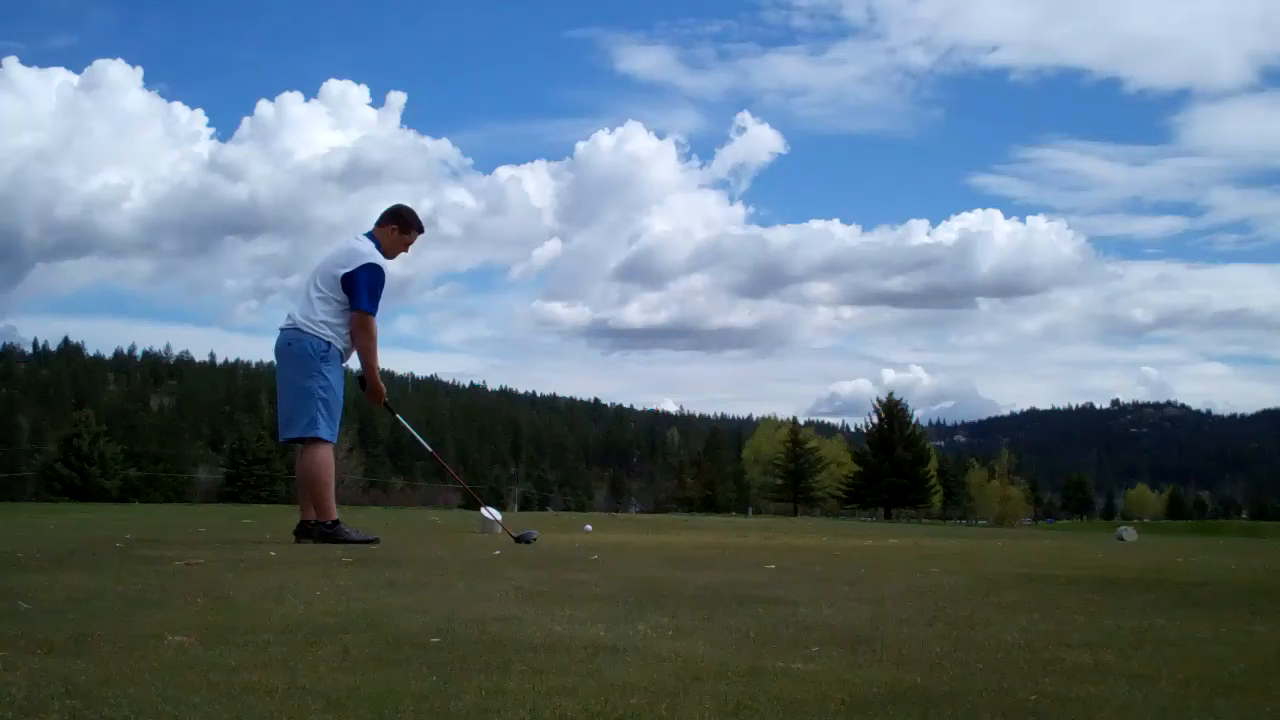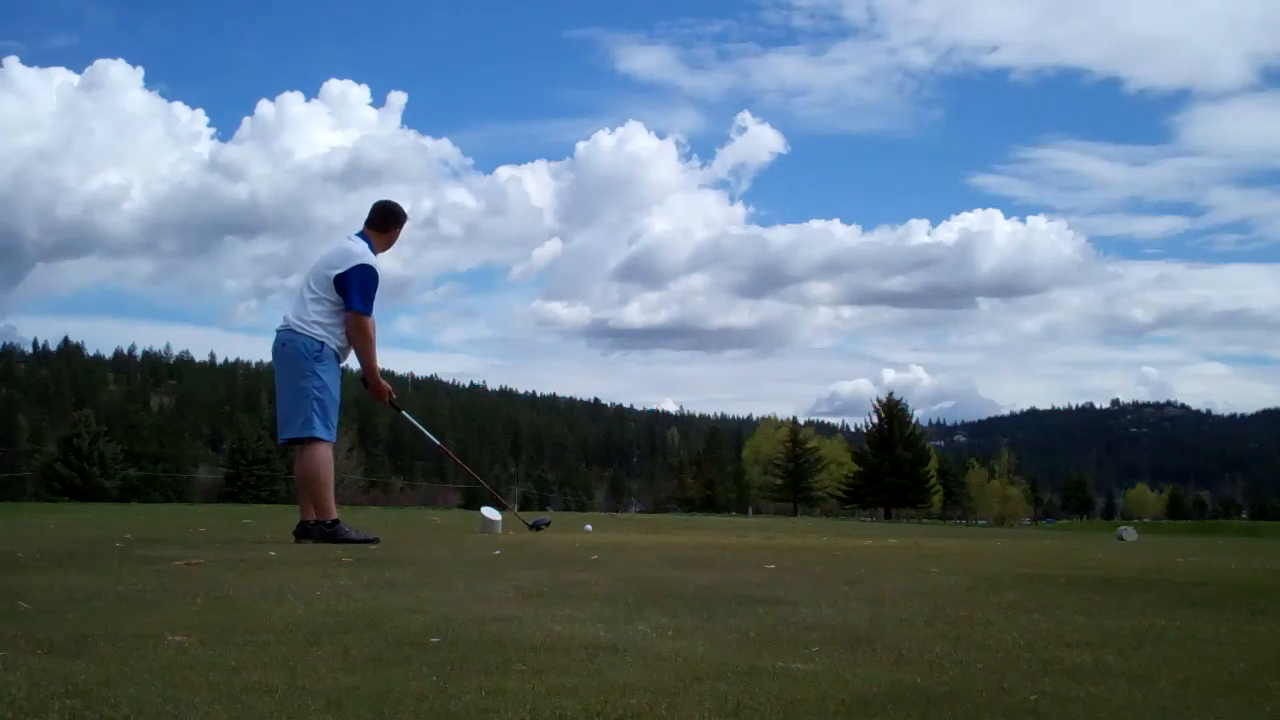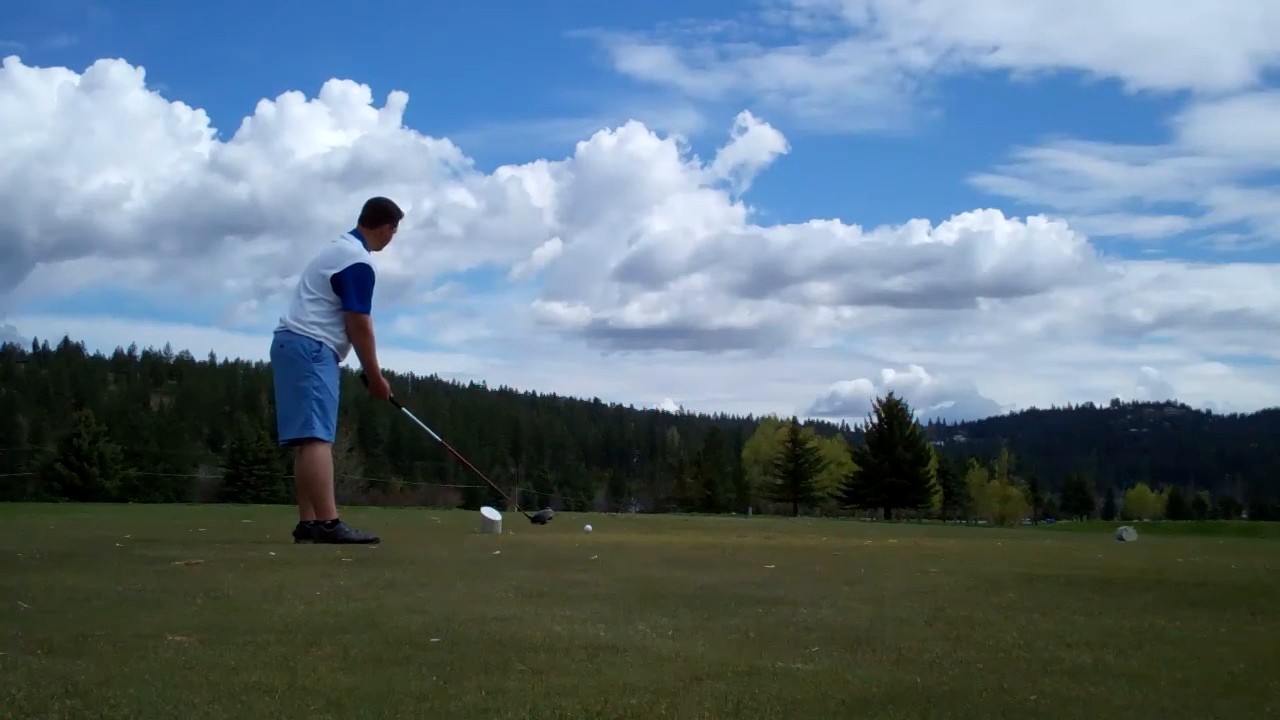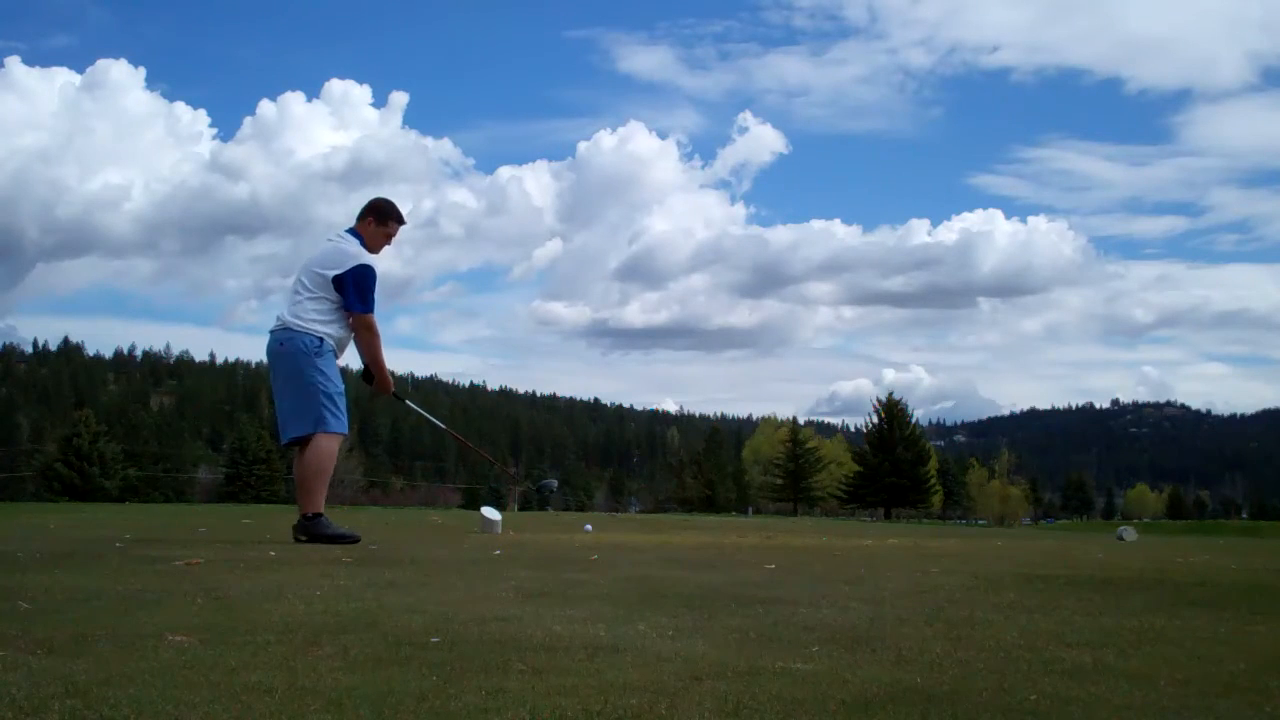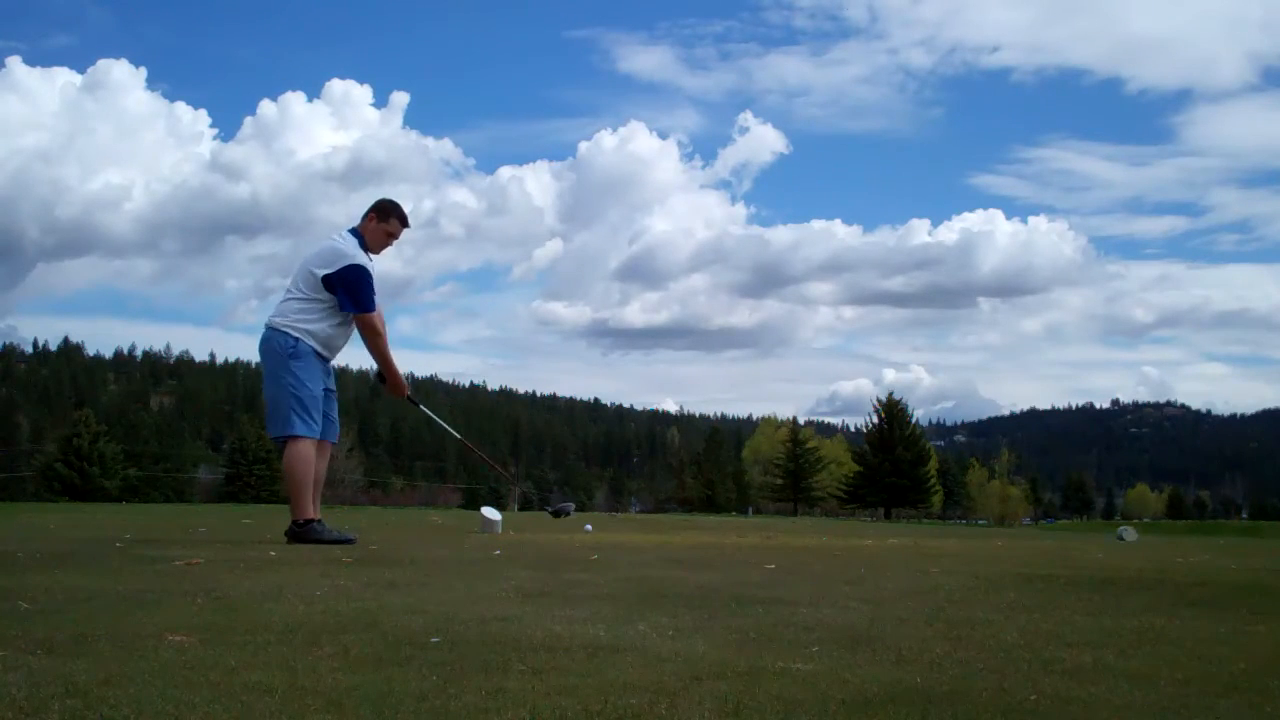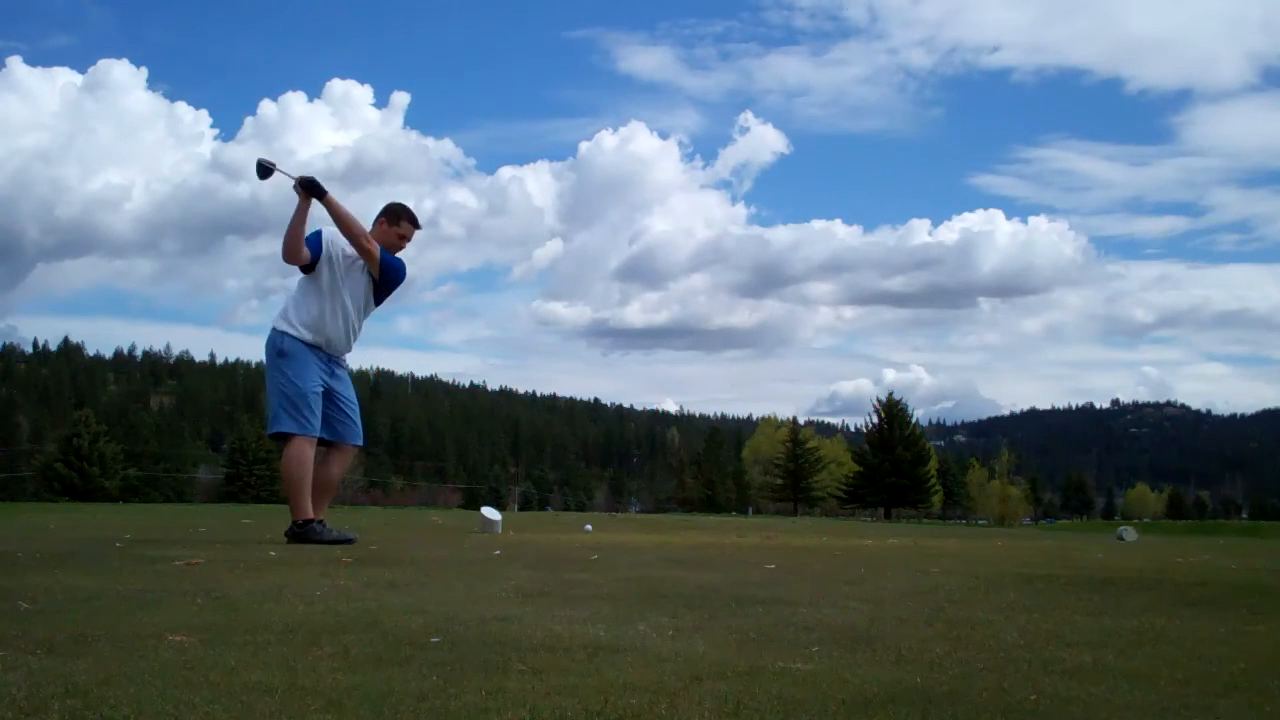
dt=0.5s
person 1, frame 1
left shoulder: (352, 248)
right shoulder: (370, 263)
right elbow: (363, 327)
left wrist: (369, 375)
right wrist: (374, 380)
left hip: (296, 341)
right hip: (314, 347)
left knee: (311, 437)
right knee: (320, 436)
left ankle: (309, 522)
right ankle: (328, 523)
person 1, frame 2
left shoulder: (347, 249)
right shoulder: (363, 264)
left elbow: (358, 323)
right elbow: (358, 328)
left wrist: (371, 373)
right wrist: (375, 379)
left hip: (295, 344)
right hip: (311, 349)
left knee: (308, 437)
right knee: (317, 437)
left ankle: (308, 522)
right ankle: (327, 523)
person 1, frame 3
left shoulder: (339, 248)
right shoulder: (358, 262)
right elbow: (359, 327)
left wrist: (369, 373)
right wrist: (376, 378)
left hip: (294, 345)
right hip: (309, 349)
left knee: (309, 438)
right knee: (316, 438)
left ankle: (308, 523)
right ankle: (328, 523)
person 1, frame 4
left shoulder: (335, 245)
right shoulder: (358, 263)
left elbow: (350, 322)
right elbow: (365, 327)
left wrist: (369, 368)
right wrist: (381, 374)
left hip: (286, 344)
right hip: (307, 346)
left knee: (310, 436)
right knee: (329, 430)
left ankle: (307, 520)
right ankle: (313, 517)
person 1, frame 5
left shoulder: (360, 258)
right shoulder: (351, 262)
left elbow: (373, 316)
right elbow: (367, 325)
left wrist: (387, 368)
right wrist: (392, 373)
left hip: (315, 355)
right hip: (293, 346)
left knee: (322, 438)
right knee: (303, 434)
left ankle: (308, 522)
right ankle: (304, 523)
person 1, frame 6
left shoulder: (393, 268)
right shoulder: (327, 240)
left elbow: (366, 247)
right elbow: (292, 255)
left wrist: (325, 197)
right wrist: (304, 203)
left hip: (333, 360)
right hip: (294, 345)
left knee: (346, 442)
right knee: (302, 434)
left ankle: (313, 519)
right ankle: (303, 523)
